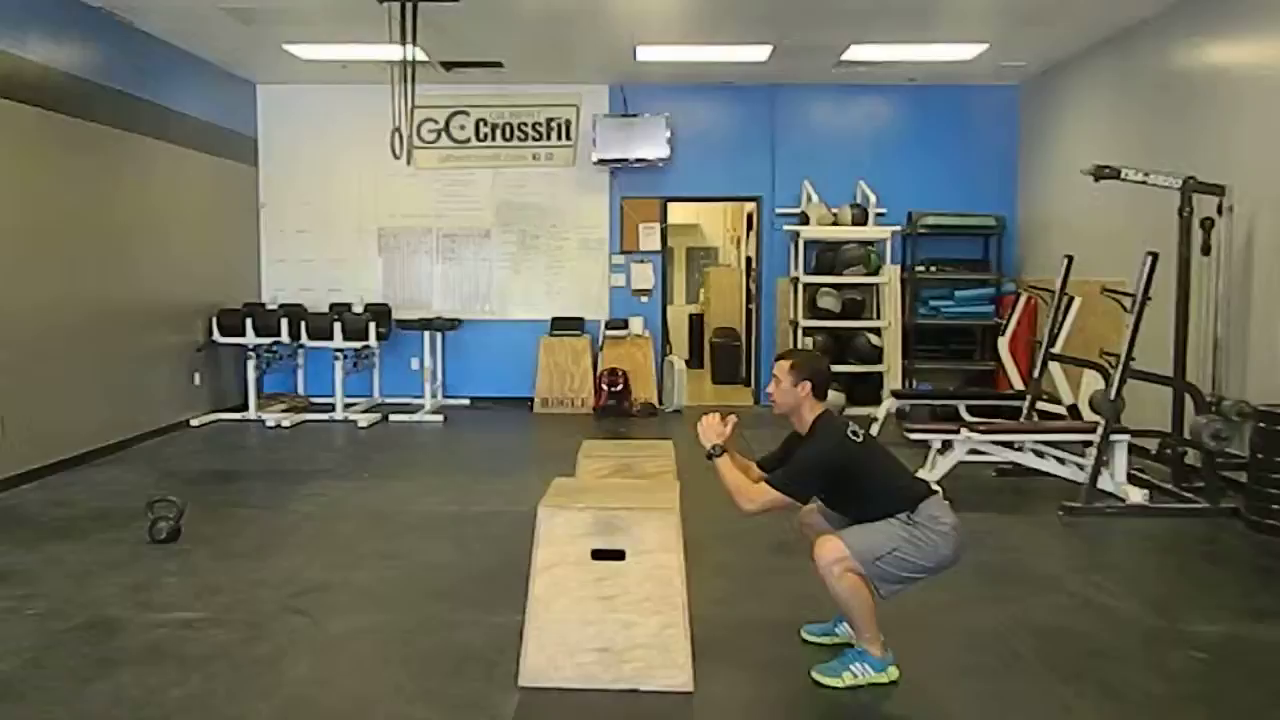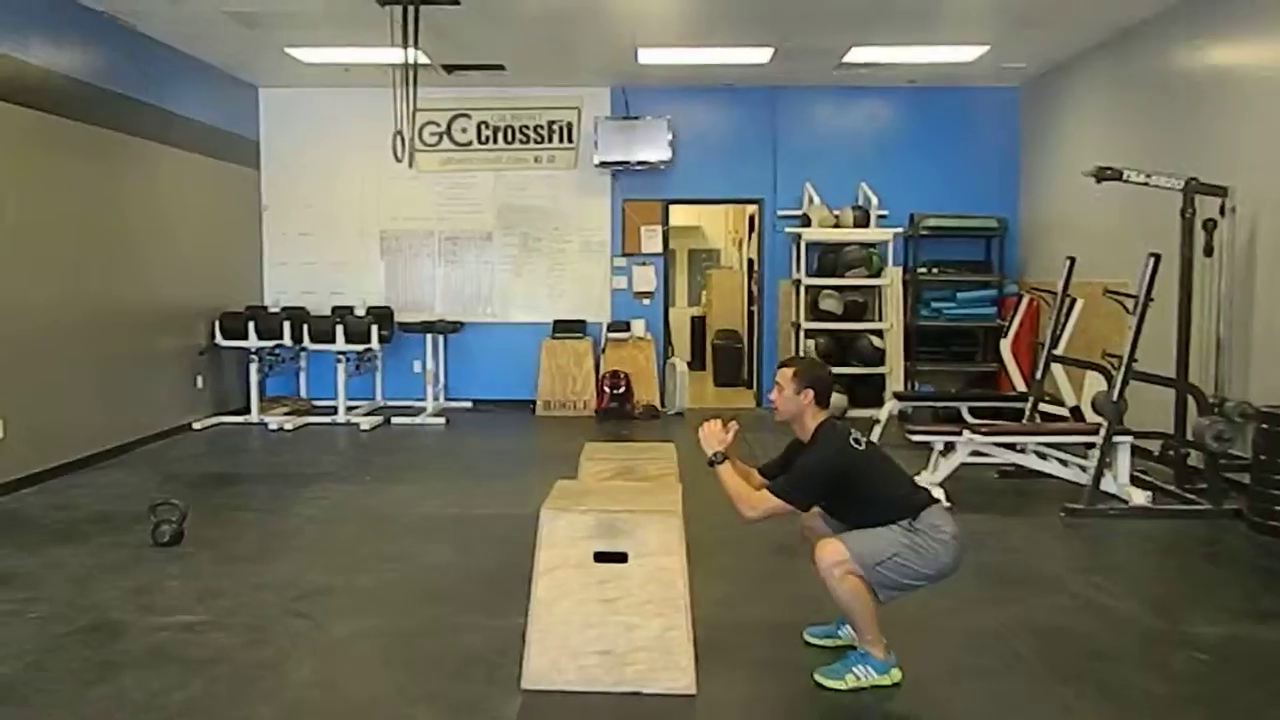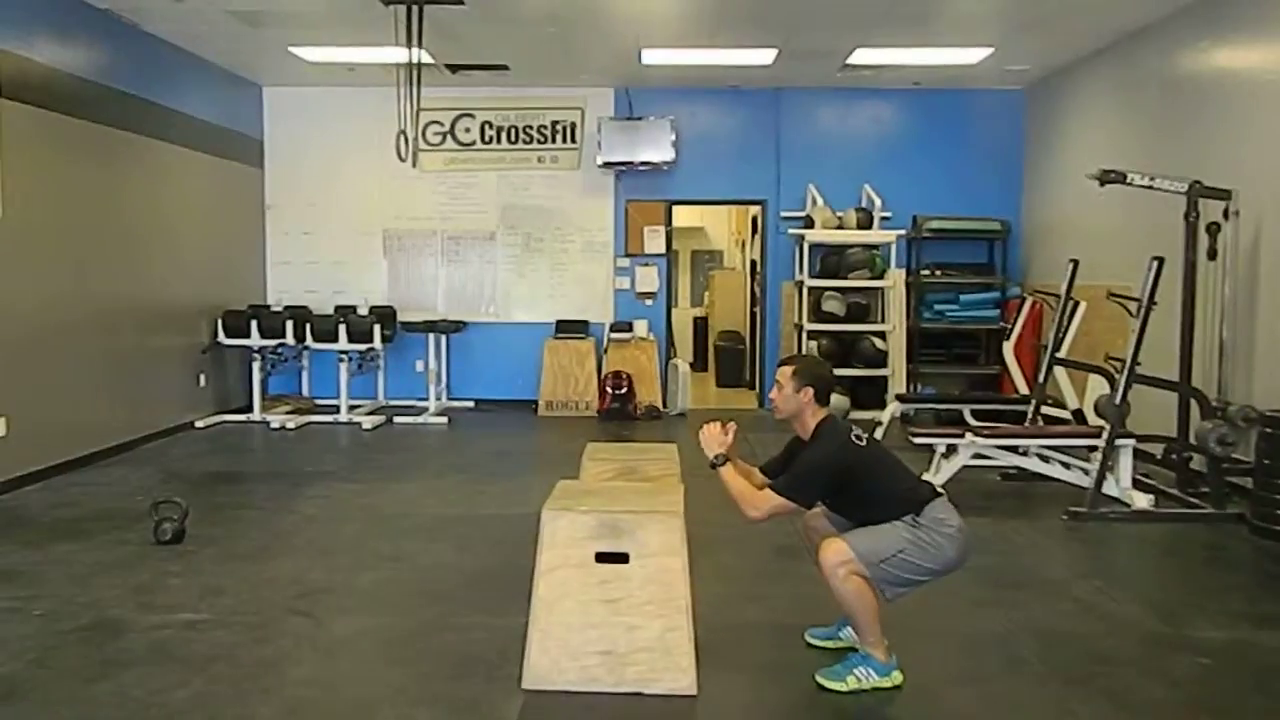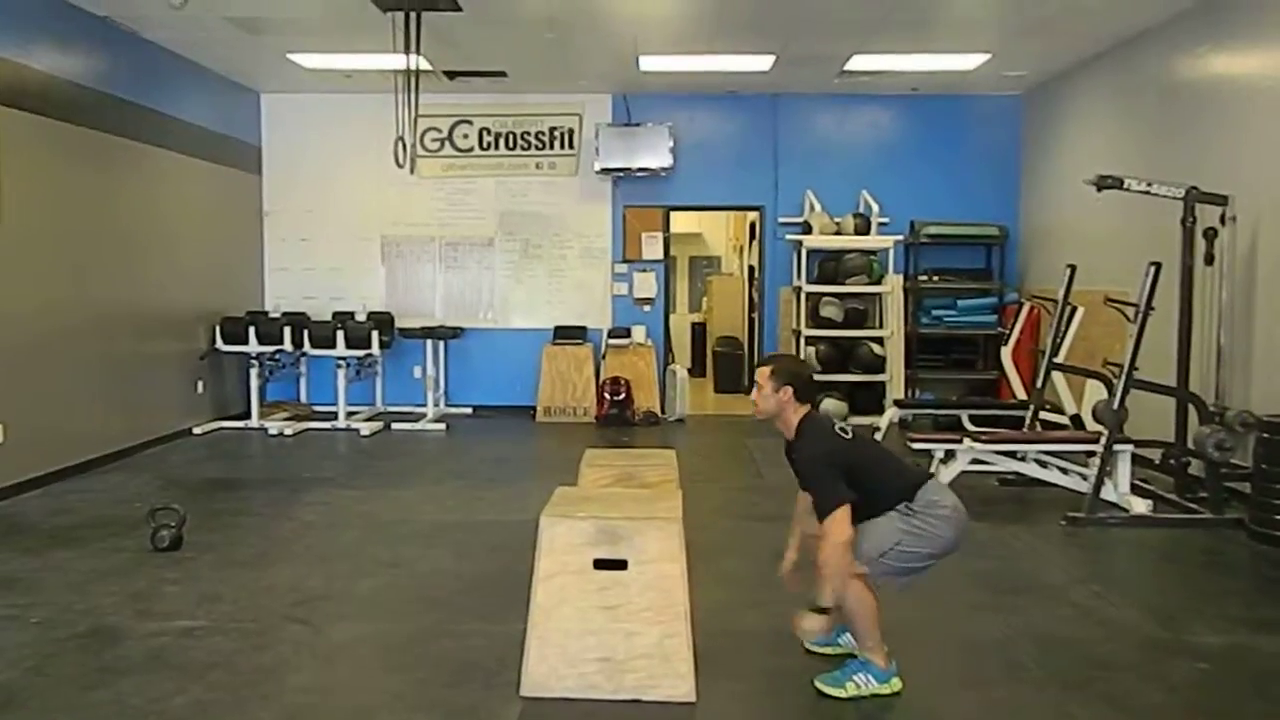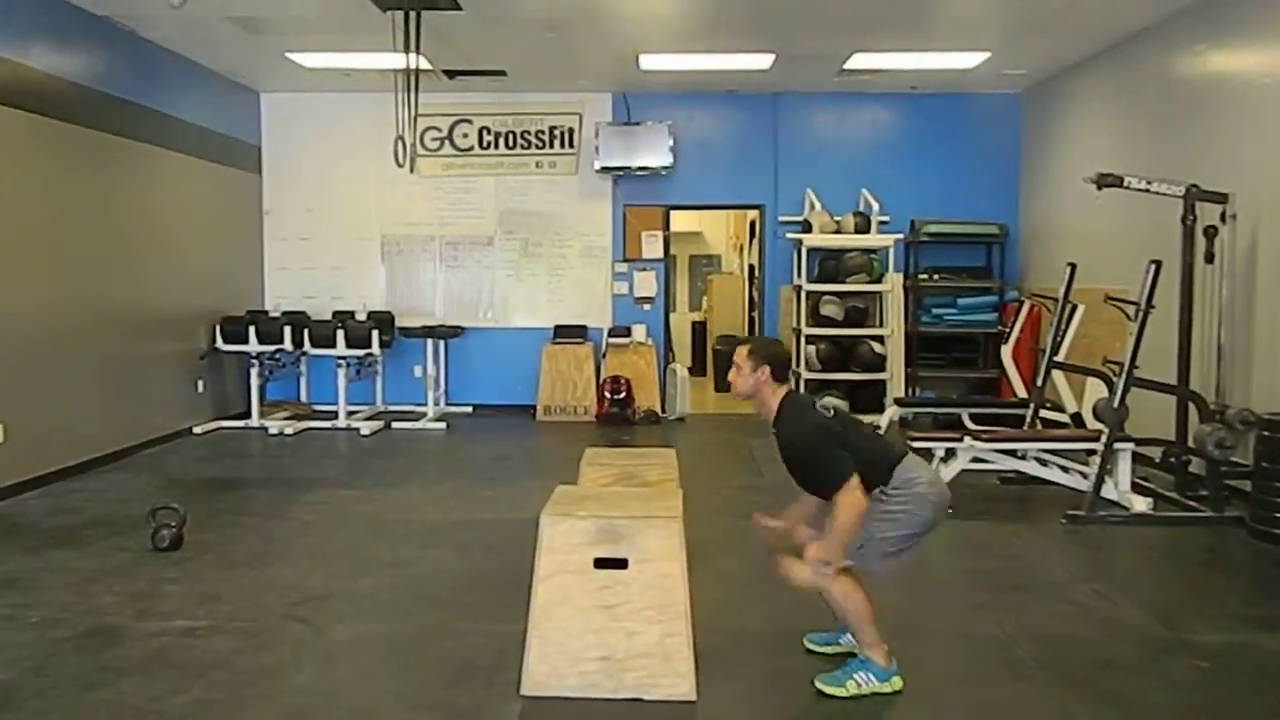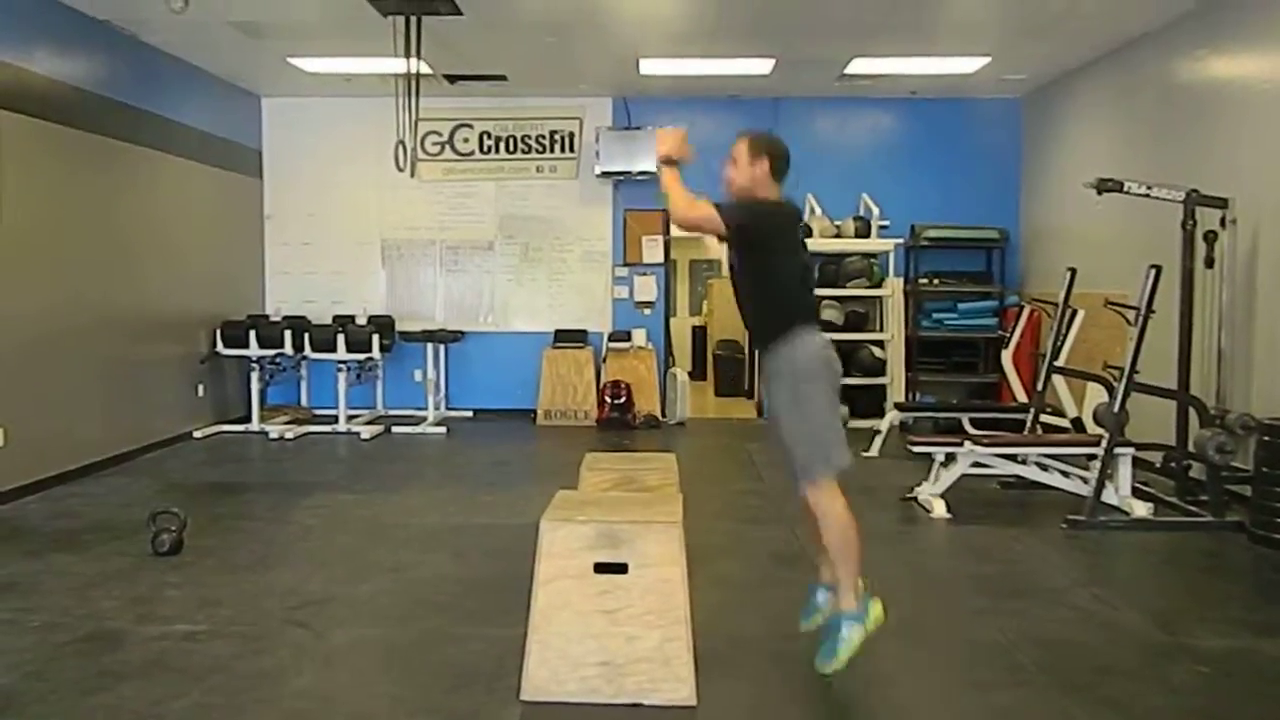
dt=0.3s
person 1, frame 1
left shoulder: (825, 447)
right shoulder: (814, 434)
left elbow: (751, 500)
right elbow: (755, 475)
left wrist: (715, 450)
right wrist: (724, 447)
left hip: (930, 532)
right hip: (908, 518)
left knee: (830, 555)
right knee: (812, 519)
left ankle: (874, 656)
right ankle: (855, 621)
person 1, frame 2
left shoulder: (826, 456)
right shoulder: (815, 442)
left elbow: (753, 508)
right elbow: (758, 482)
left wrist: (716, 457)
right wrist: (725, 454)
left hip: (931, 540)
right hip: (908, 525)
left knee: (831, 557)
right knee: (814, 523)
left ankle: (877, 658)
right ankle: (858, 624)
person 1, frame 3
left shoulder: (827, 453)
right shoulder: (813, 439)
left elbow: (758, 508)
right elbow: (759, 480)
left wrist: (719, 459)
right wrist: (728, 455)
left hip: (936, 533)
right hip: (911, 520)
left knee: (835, 557)
right knee: (816, 524)
left ankle: (878, 660)
right ankle: (858, 626)
person 1, frame 4
left shoulder: (815, 450)
right shoulder: (805, 436)
left elbow: (839, 535)
right elbow: (810, 494)
left wrist: (823, 609)
right wrist: (793, 545)
left hip: (934, 514)
right hip: (912, 505)
left knee: (844, 562)
right knee: (819, 528)
left ankle: (878, 666)
right ankle: (856, 632)
person 1, frame 5
left shoulder: (799, 431)
right shoulder: (793, 416)
left elbow: (853, 500)
right elbow: (821, 485)
left wrist: (817, 563)
right wrist: (791, 522)
left hip: (912, 493)
right hip: (895, 486)
left knee: (825, 562)
right knee: (803, 537)
left ankle: (875, 662)
right ankle: (857, 631)
person 1, frame 6
left shoulder: (768, 218)
right shoulder: (763, 219)
left elbow: (687, 215)
right elbow: (700, 215)
left wrist: (668, 163)
right wrist: (675, 161)
left hip: (797, 359)
right hip: (787, 358)
left knee: (818, 486)
right knee: (811, 483)
left ankle: (852, 606)
right ankle: (834, 587)
